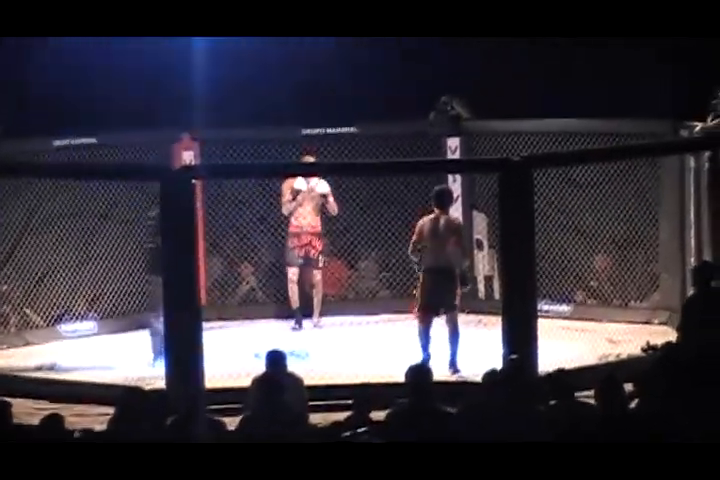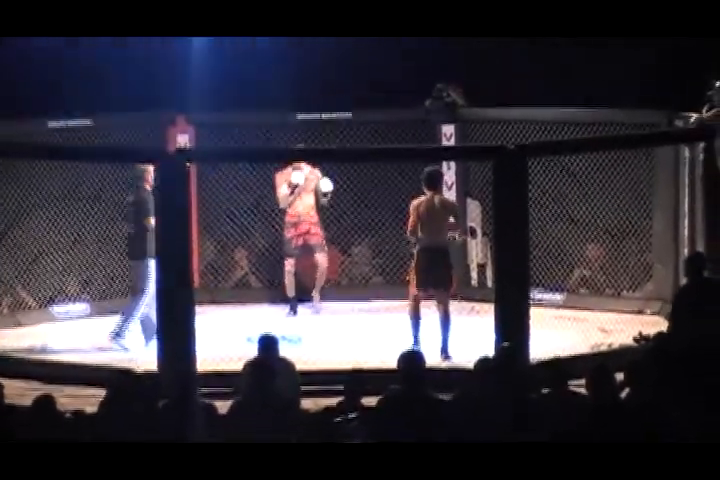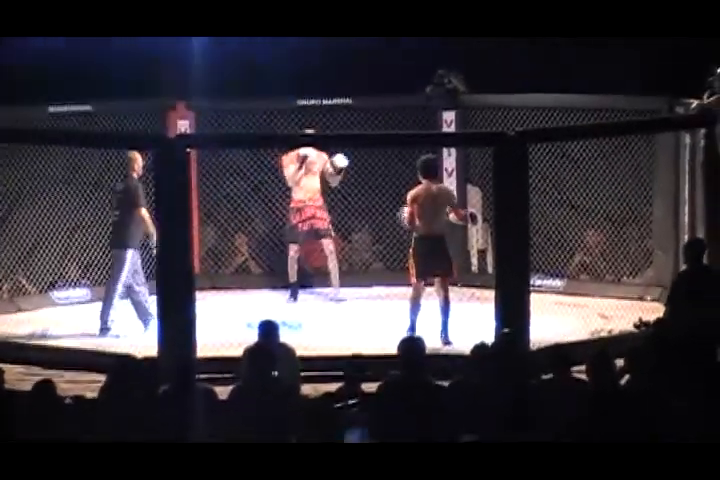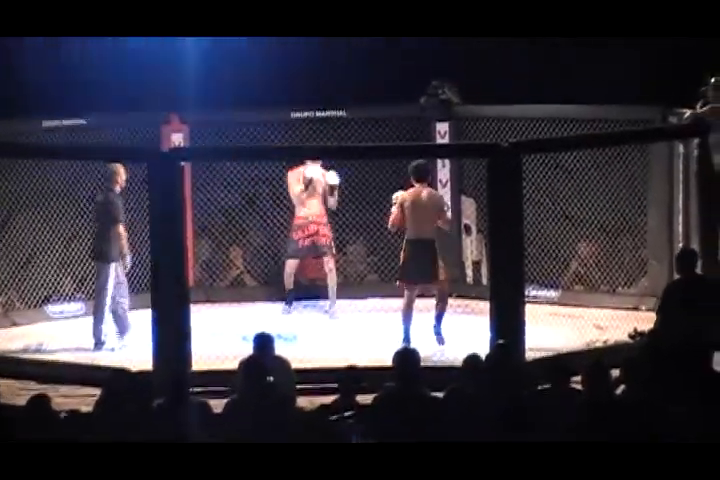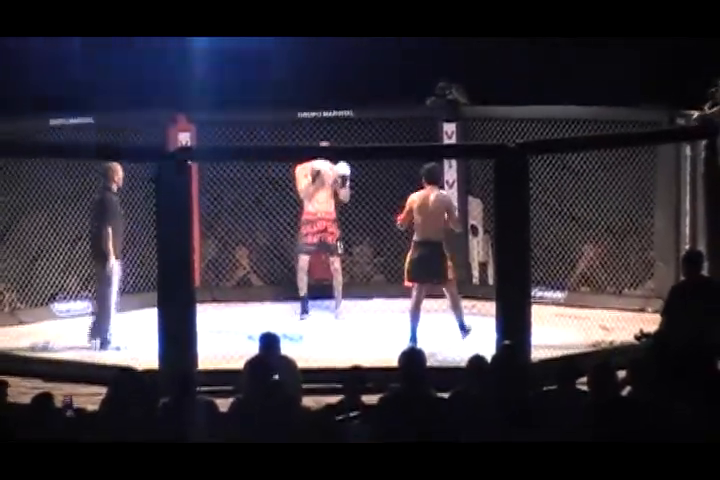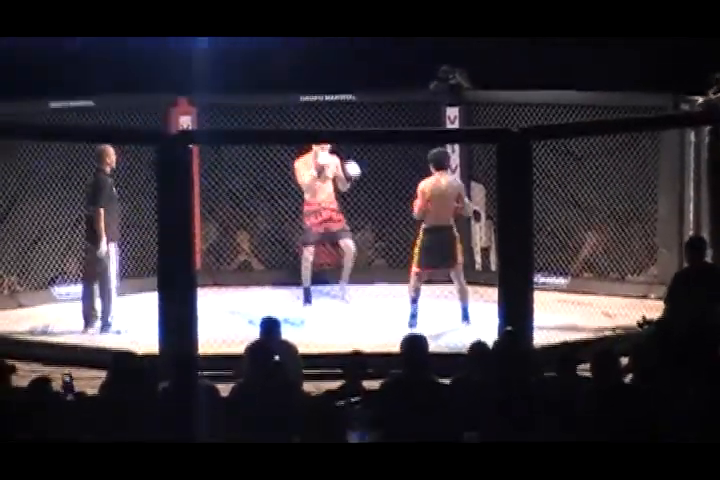
dt=0.2s
person 1, frame 1
left shoulder: (423, 223)
right shoulder: (455, 225)
left elbow: (412, 251)
right elbow: (462, 256)
right wrist: (460, 270)
left hip: (429, 275)
right hip: (448, 275)
left knee: (424, 321)
right knee: (452, 321)
left ankle: (426, 356)
right ankle: (452, 363)
person 1, frame 2
left shoulder: (417, 204)
right shoulder: (450, 205)
left elbow: (411, 232)
right elbow: (460, 232)
left wrist: (419, 239)
left hip: (423, 255)
right hip: (442, 255)
left knee: (415, 300)
right knee: (443, 304)
left ankle: (416, 342)
right ankle: (443, 349)
person 1, frame 3
left shoulder: (414, 194)
right shoulder: (446, 192)
left elbow: (409, 223)
right elbow: (461, 219)
left wrist: (406, 215)
left hip: (421, 243)
right hip: (440, 243)
left knee: (417, 288)
right knee: (443, 290)
left ankle: (412, 329)
right ankle: (444, 332)
person 1, frame 4
left shoulder: (403, 197)
right shoulder: (436, 197)
left elbow: (393, 226)
right elbow: (446, 225)
left wrist: (396, 206)
left hip: (411, 248)
right hip: (429, 248)
left knee: (409, 296)
right knee: (442, 292)
left ankle: (406, 338)
right ankle: (437, 327)
person 1, frame 5
left shoulder: (413, 198)
right shoulder: (445, 199)
left elbow: (401, 224)
right elbow: (457, 227)
left hip: (419, 249)
right hip: (437, 249)
left knee: (417, 295)
right knee: (452, 292)
left ankle: (413, 338)
right ankle: (462, 327)
person 1, frame 6
left shoulder: (424, 185)
right shoulder: (456, 183)
left elbow: (418, 214)
right elbow: (468, 211)
left hip: (429, 234)
right hip: (448, 233)
left knee: (417, 276)
right knee: (458, 276)
left ankle: (414, 312)
right ankle: (465, 315)
person 2, frame 1
left shoulder: (153, 214)
left hip: (153, 269)
right hip: (162, 270)
left knee: (156, 312)
left ankle: (159, 354)
right ankle: (161, 353)
person 2, frame 2
left shoulder: (134, 197)
right shoulder: (145, 197)
left elbow: (131, 224)
right elbow: (149, 222)
left hip: (135, 251)
right hip: (145, 253)
left knee: (145, 295)
right knee: (143, 296)
left ankle: (151, 336)
right ankle: (119, 333)
person 2, frame 3
left shoulder: (119, 187)
right shoulder: (134, 186)
left elbow: (115, 214)
right elbow: (141, 213)
right wrist: (153, 233)
left hip: (125, 242)
right hip: (126, 243)
left knee: (137, 283)
right knee: (116, 285)
left ankle: (148, 321)
right ankle: (105, 326)
person 2, frame 4
left shoulder: (103, 198)
right shoulder: (113, 200)
right elbow: (119, 229)
right wrist: (127, 252)
left hip: (107, 255)
right hip: (108, 256)
left knee: (120, 294)
right knee: (105, 298)
left ankle: (124, 332)
right ankle: (100, 341)
person 2, frame 5
left shoulder: (102, 197)
right shoulder: (110, 199)
right elbow: (107, 230)
right wrist: (111, 256)
left hip: (102, 255)
right hip: (109, 256)
left knee: (104, 296)
right knee: (109, 298)
left ankle: (96, 334)
right ankle: (105, 340)
person 2, frame 6
left shoulder: (97, 180)
right shoulder: (104, 181)
right elbow: (99, 211)
right wrist: (102, 239)
left hip: (93, 239)
right hip: (104, 239)
left knee: (90, 280)
right knee: (108, 282)
left ankle: (89, 321)
right ankle: (106, 323)
person 3, frame 1
left shoulder: (321, 184)
right shoulder: (289, 183)
left elbow: (334, 212)
right elbow: (284, 210)
left wrist: (327, 197)
right wrist: (296, 196)
left hip: (315, 234)
right hip: (296, 234)
left knee: (317, 279)
right knee: (292, 276)
left ankle: (316, 317)
right ankle: (298, 319)
person 3, frame 2
left shoulder: (315, 174)
right shoulder: (282, 176)
left elbow: (323, 200)
right elbow: (282, 203)
left wrist: (326, 194)
right wrist: (294, 189)
left hip: (312, 221)
right hip: (293, 223)
left knee: (323, 263)
right knee: (289, 267)
left ankle: (316, 294)
right ankle: (292, 306)
person 3, frame 3
left shoulder: (322, 157)
right shoulder: (288, 158)
left elbow: (333, 182)
right elbow: (291, 182)
left wrist: (339, 172)
right wrist: (303, 163)
left hip: (317, 206)
right hip: (298, 207)
left knee: (329, 247)
right knee: (293, 252)
left ankle: (335, 291)
right ankle: (294, 291)
person 3, frame 4
left shoulder: (325, 175)
right shoulder: (294, 175)
left elbow: (333, 205)
right elbow: (297, 201)
left wrist: (334, 190)
right wrist: (308, 185)
left hip: (321, 223)
right hip: (301, 224)
left knee: (330, 266)
right knee: (290, 268)
left ankle: (332, 307)
right ankle: (289, 298)
person 3, frame 5
left shoulder: (334, 170)
right shoulder: (302, 169)
left elbow: (344, 198)
right elbow: (304, 194)
left wrist: (344, 181)
right wrist: (314, 177)
left hip: (329, 219)
right hip: (309, 219)
left knee: (336, 265)
right knee: (303, 263)
left ankle: (338, 307)
right ankle: (304, 306)
person 3, frame 6
left shoulder: (334, 161)
right shoulder: (301, 163)
left elbow: (342, 187)
right elbow: (307, 188)
left wrist: (348, 179)
right wrist: (318, 170)
left hip: (332, 208)
right hip: (312, 210)
left knee: (350, 248)
right knee: (308, 254)
left ankle: (343, 287)
